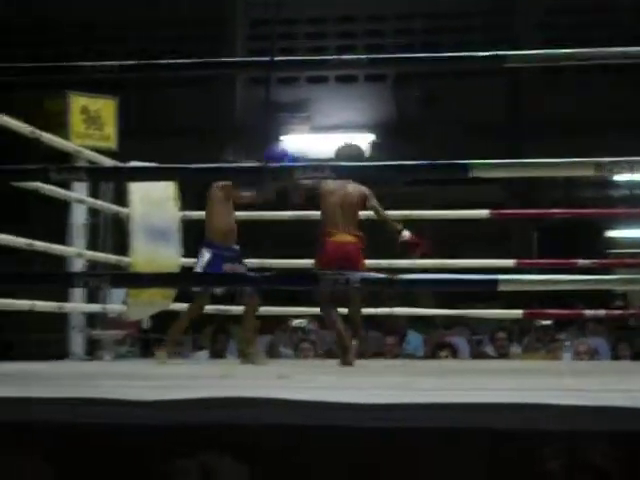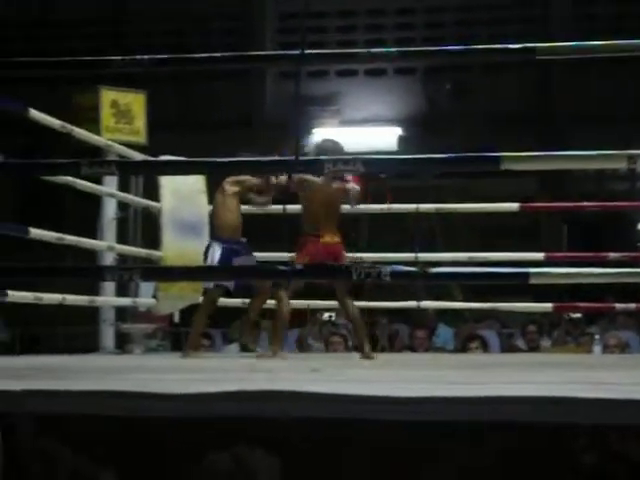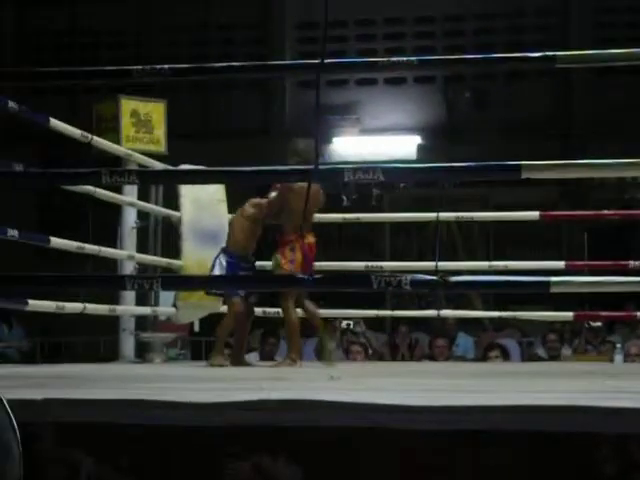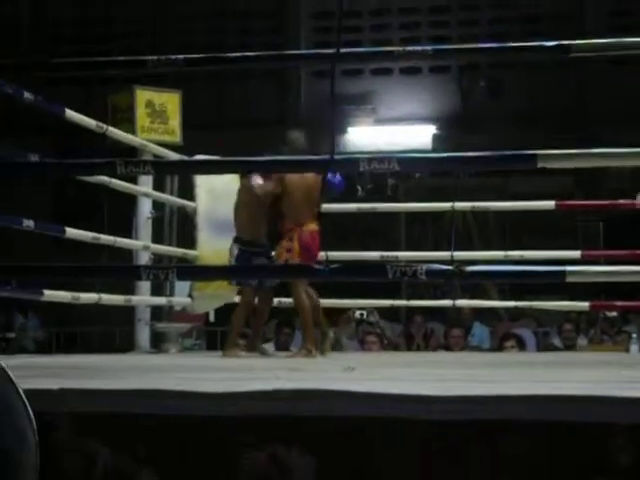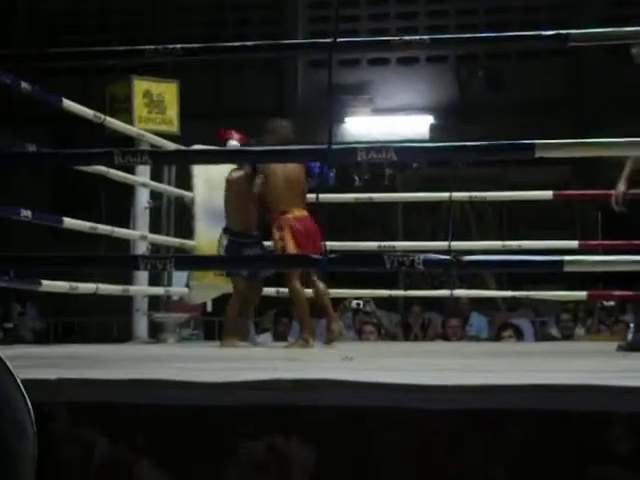
dt=0.2s
person 1, frame 1
left shoulder: (323, 185)
right shoulder: (362, 191)
left elbow: (300, 186)
right elbow: (383, 216)
right wrist: (405, 234)
left hip: (330, 245)
right hip: (353, 245)
left knee: (326, 302)
right knee: (354, 301)
left ankle: (347, 345)
right ankle: (352, 348)
person 1, frame 2
left shoulder: (304, 181)
right shoulder: (343, 187)
right elbow: (354, 197)
right wrist: (352, 184)
left hip: (311, 246)
right hip: (333, 245)
right knee: (345, 299)
right ankle: (365, 346)
person 1, frame 3
left shoulder: (288, 184)
right shoulder: (317, 187)
left hip: (292, 244)
right hip: (308, 241)
left knee: (288, 300)
right knee: (300, 297)
left ankle: (293, 355)
right ankle: (323, 338)
person 1, frame 4
left shoulder: (283, 175)
right shoulder: (316, 176)
left elbow: (261, 190)
left wrist: (256, 178)
left hip: (295, 234)
right hip: (311, 232)
left knee: (297, 288)
right knee: (303, 286)
left ankle: (308, 345)
right ankle: (325, 332)
person 1, frame 5
left shoulder: (263, 163)
right shoulder: (299, 165)
left hip: (285, 222)
right hip: (305, 218)
left knee: (294, 278)
right knee: (312, 275)
left ankle: (305, 335)
right ankle: (333, 321)
person 2, frame 1
left shoulder: (228, 192)
right shoulder: (219, 188)
left elbow: (255, 197)
right elbow: (248, 197)
left hip: (232, 254)
right hip: (212, 254)
left knee: (253, 301)
right knee: (198, 304)
left ankle: (247, 350)
right ankle: (167, 348)
person 2, frame 2
left shoulder: (240, 189)
right shoulder: (230, 183)
left elbow: (263, 201)
right elbow: (264, 184)
left wrist: (272, 185)
left hip: (239, 247)
right hip: (221, 247)
left knee: (265, 287)
right knee: (210, 300)
left ankle: (245, 333)
right ankle: (191, 347)
person 2, frame 3
left shoulder: (261, 211)
right shoulder: (254, 206)
left hip: (245, 264)
right hip: (229, 261)
left knee: (247, 313)
right knee: (237, 308)
left ankle: (237, 356)
right ankle: (217, 353)
person 2, frame 4
left shoulder: (270, 192)
right shoulder: (248, 184)
left hip: (262, 249)
right hip: (244, 248)
left knee: (267, 297)
right knee: (248, 298)
left ankle: (254, 342)
right ankle: (231, 345)
person 2, frame 5
right shoulder: (237, 177)
left hip: (252, 240)
right hip: (233, 239)
left knee: (255, 288)
right knee: (241, 288)
left ankle: (242, 331)
right ankle: (229, 335)
